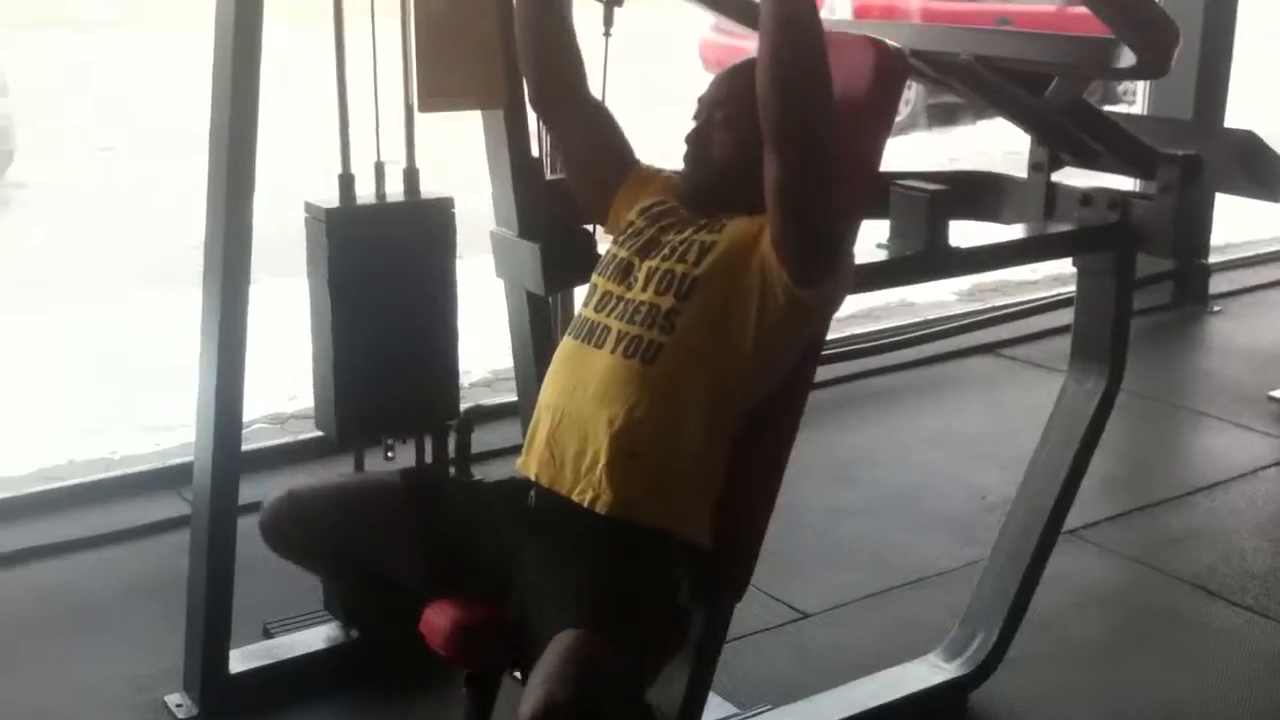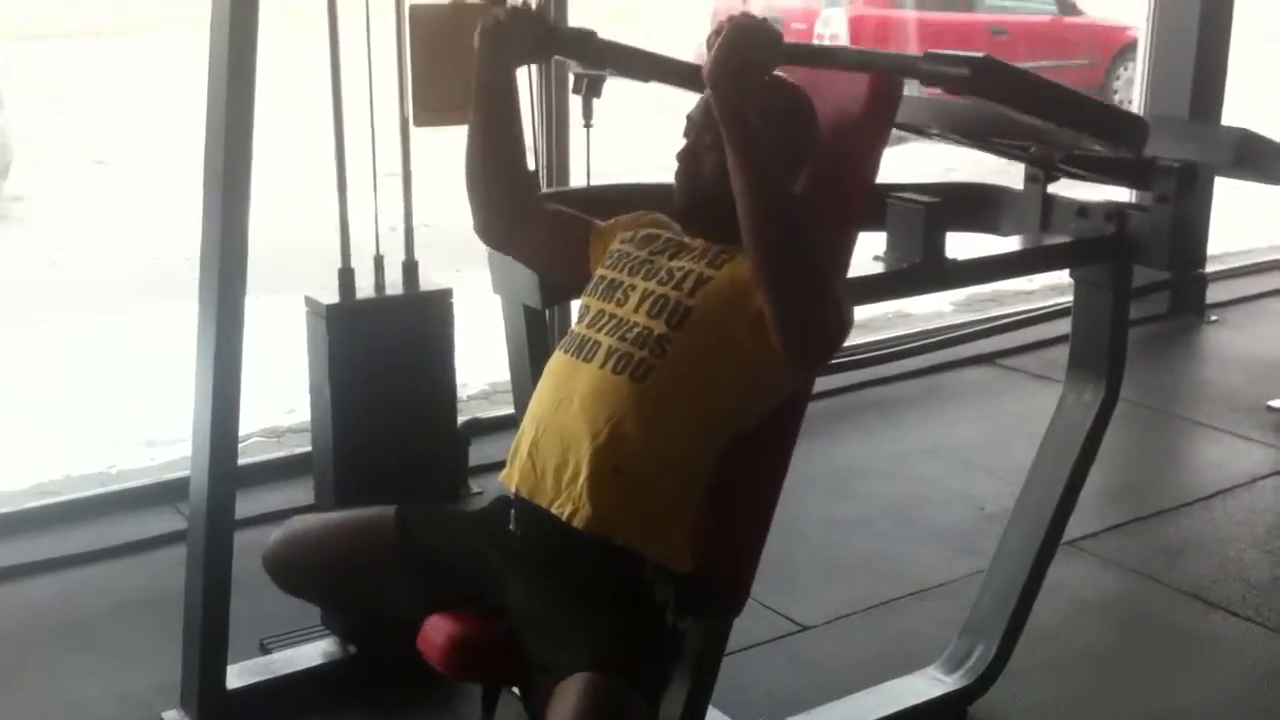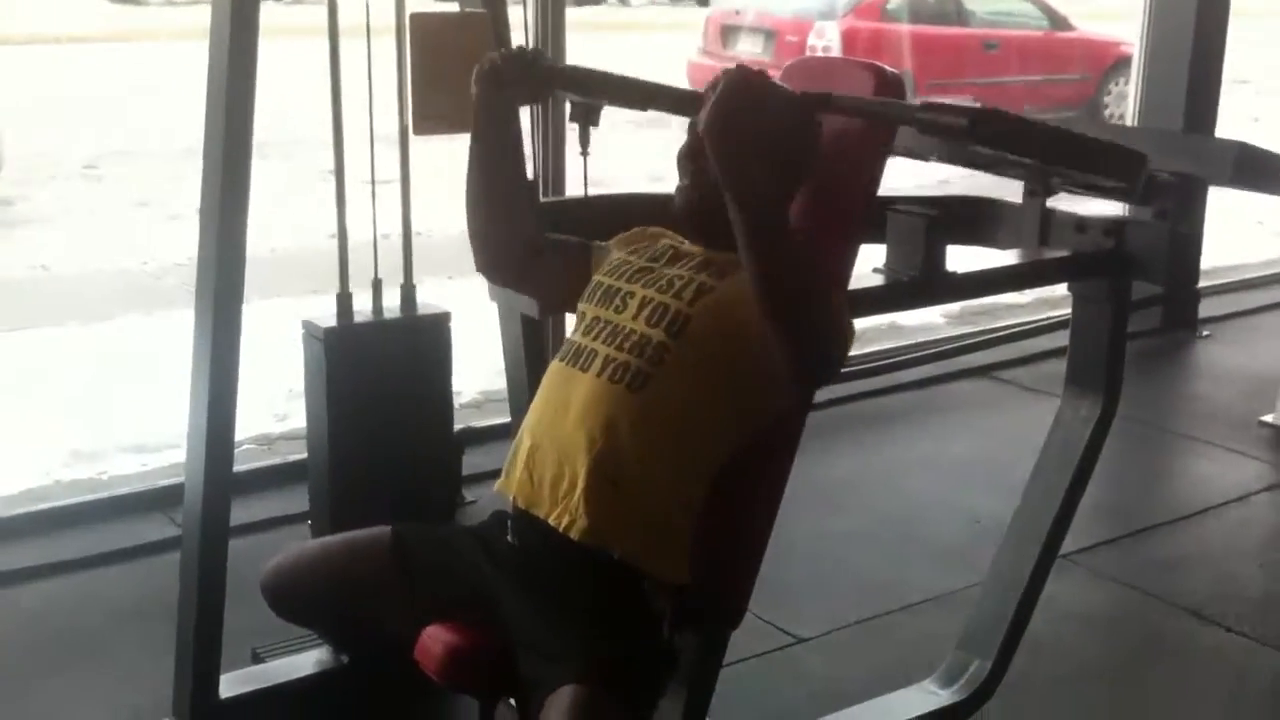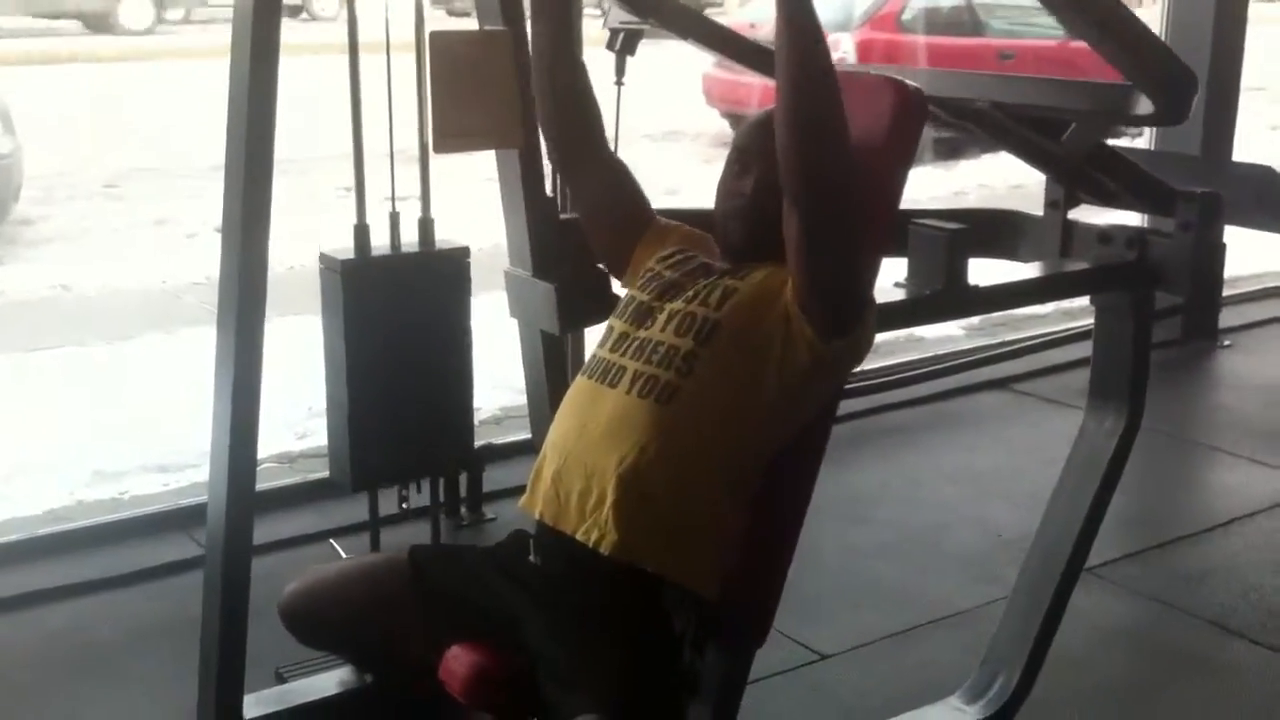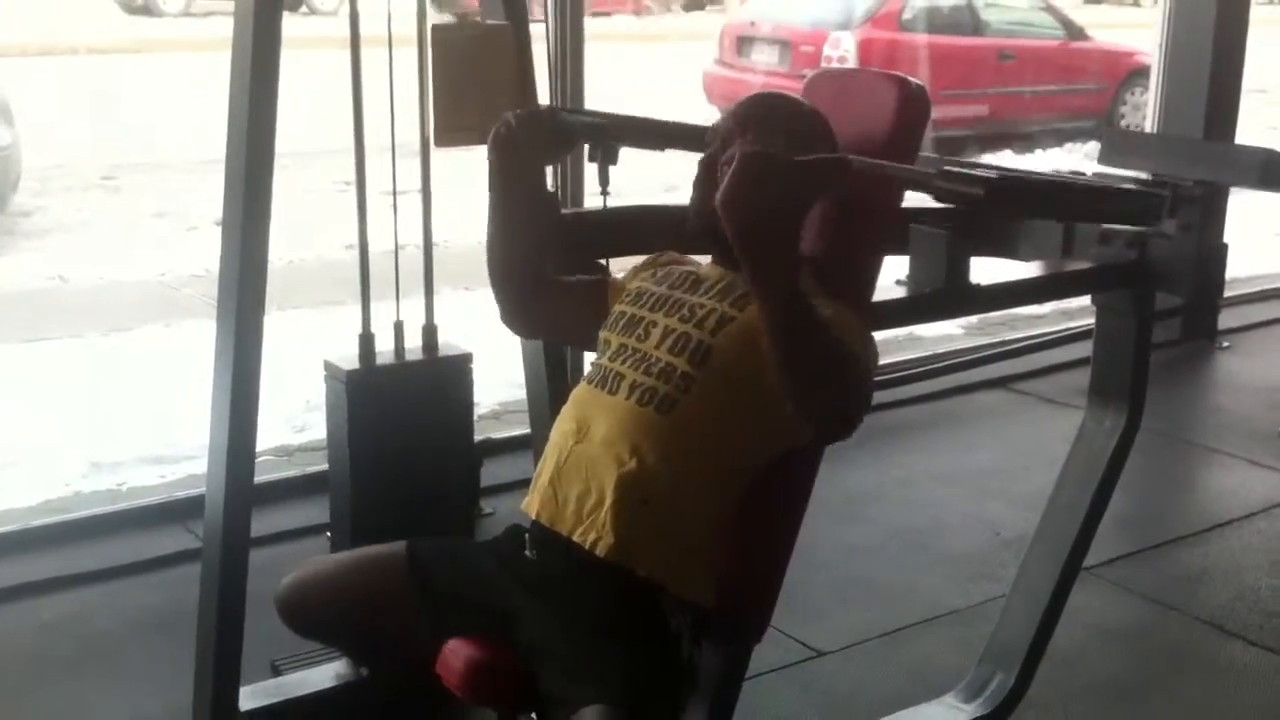
dt=1s
person 1, frame 1
left shoulder: (788, 259)
right shoulder: (648, 203)
left elbow: (799, 136)
right elbow: (559, 97)
left hip: (629, 547)
right hip: (524, 504)
right knee: (296, 517)
person 1, frame 2
left shoulder: (773, 288)
right shoulder: (634, 239)
left elbow: (805, 325)
right elbow: (506, 219)
left wrist: (736, 104)
right wrist: (495, 69)
left hip: (617, 569)
right hip: (510, 523)
right knee: (294, 554)
person 1, frame 3
left shoulder: (773, 285)
right shoulder: (638, 248)
left elbow: (809, 361)
right elbow: (508, 257)
left wrist: (733, 163)
right wrist: (495, 114)
left hip: (617, 584)
right hip: (511, 538)
right knee: (292, 584)
person 1, frame 4
left shoulder: (810, 313)
right shoulder: (667, 256)
left elbow: (817, 184)
right elbow: (578, 150)
left hip: (640, 600)
right hip: (533, 554)
right knee: (309, 606)
person 1, frame 5
left shoulder: (811, 315)
right shoulder: (659, 274)
left elbow: (832, 414)
right elbow: (526, 304)
left wrist: (751, 235)
right wrist: (514, 170)
left hip: (638, 601)
right hip: (531, 550)
right knee: (307, 597)
